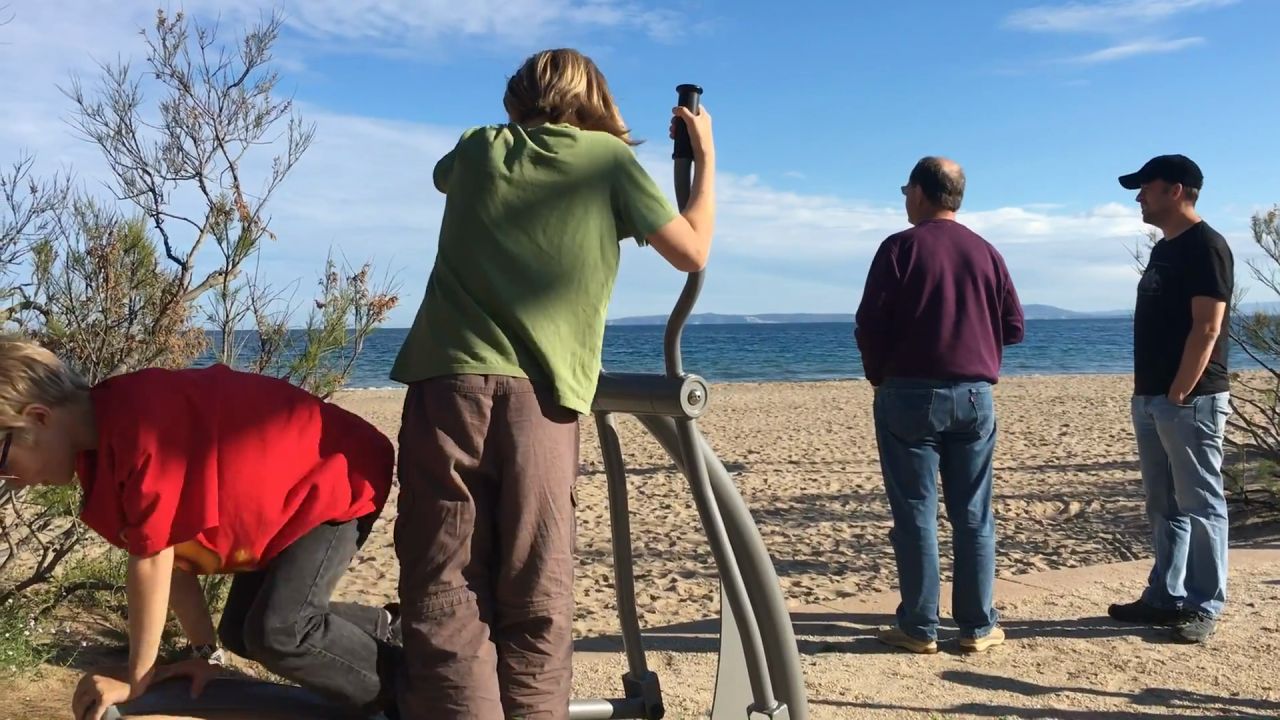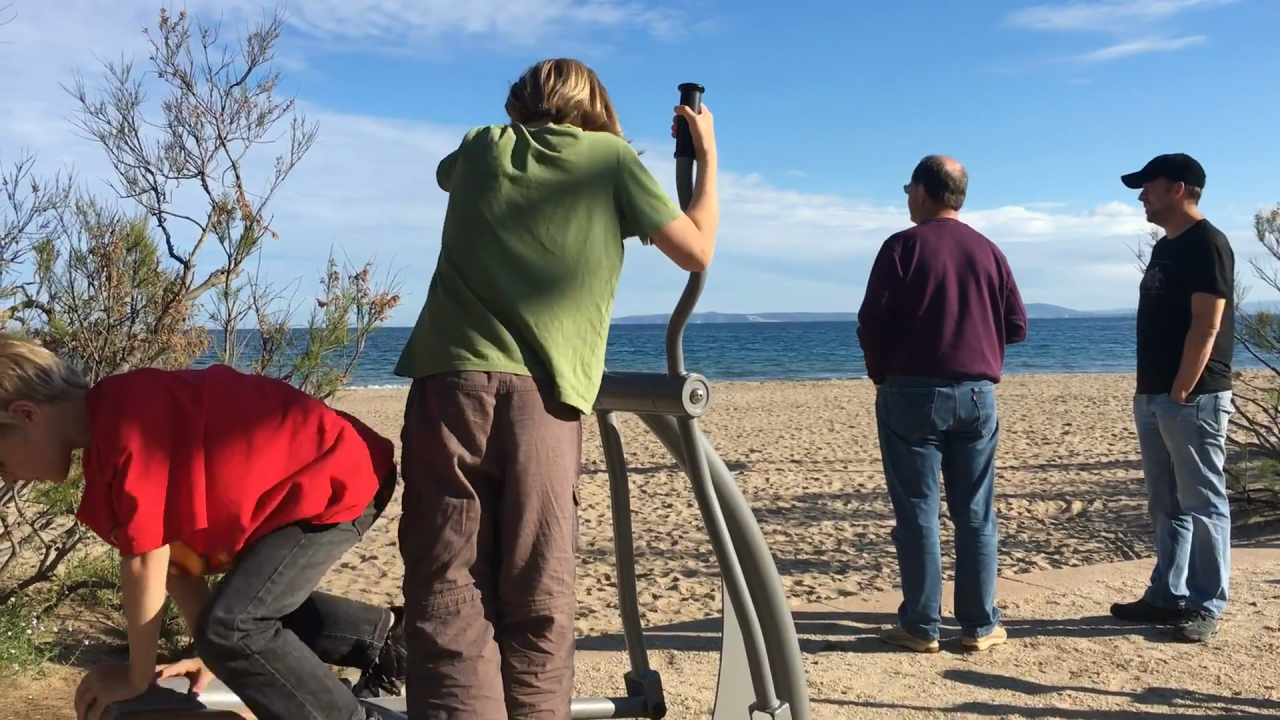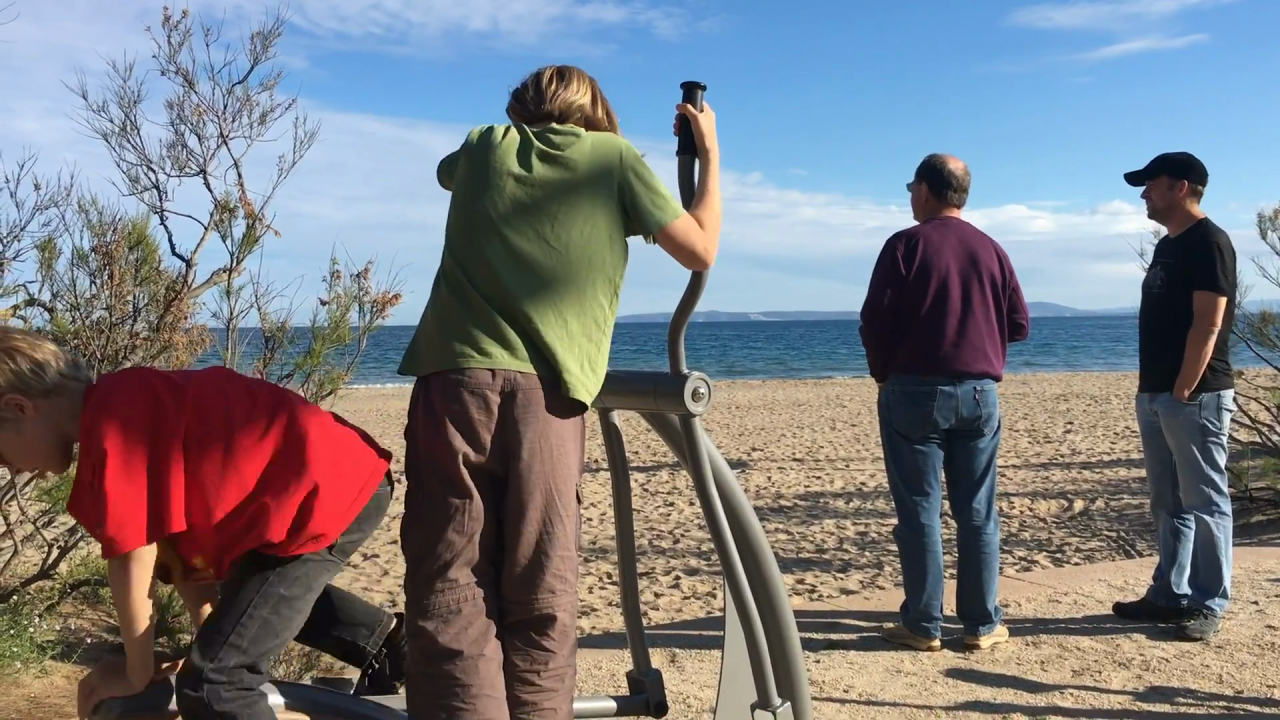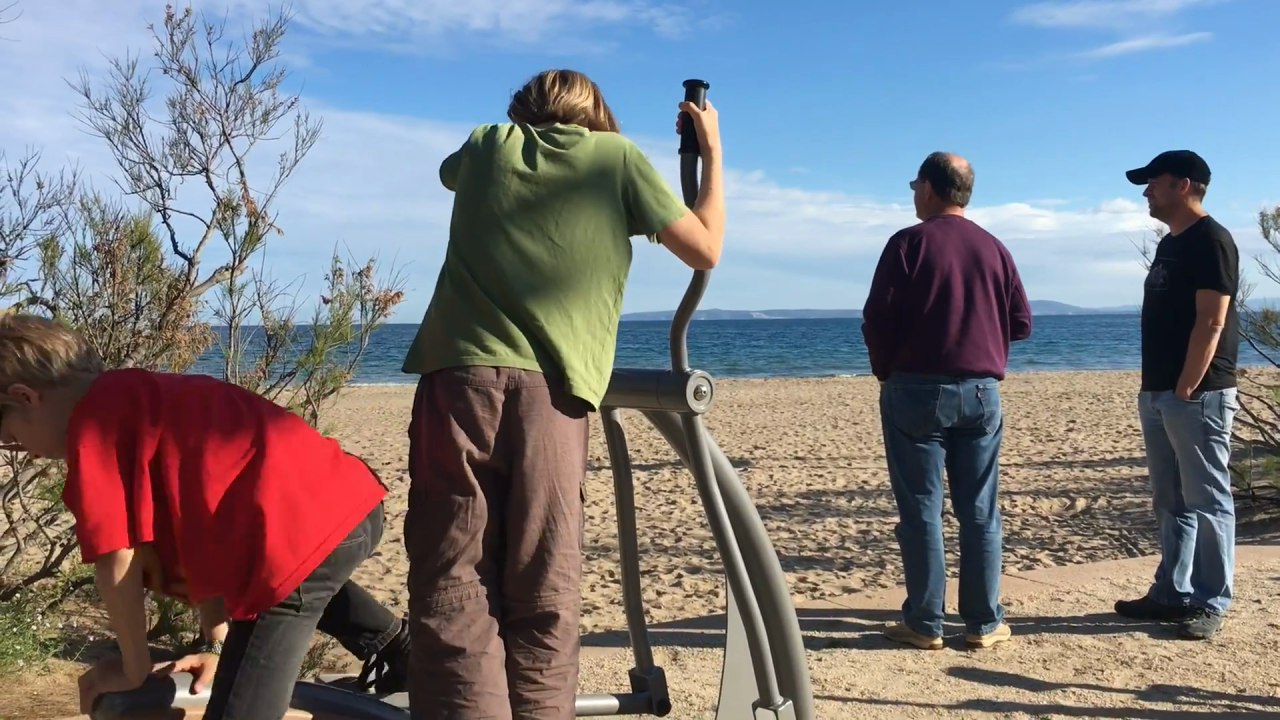
dt=0.1s
person 1, frame 1
left shoulder: (476, 149)
right shoulder: (607, 157)
right elbow: (693, 253)
right wrist: (705, 158)
left hip: (447, 385)
right hip: (538, 396)
left knee: (445, 602)
right knee: (536, 603)
person 1, frame 2
left shoulder: (480, 148)
right shoulder: (609, 157)
right elbow: (696, 252)
right wrist: (708, 155)
left hip: (450, 383)
right hip: (541, 395)
left knee: (449, 600)
right knee: (537, 603)
person 1, frame 3
left shoulder: (482, 147)
right shoulder: (612, 155)
right elbow: (700, 251)
right wrist: (710, 155)
left hip: (455, 381)
right hip: (545, 393)
left knee: (450, 602)
right knee: (540, 605)
person 1, frame 4
left shoulder: (485, 146)
right shoulder: (615, 155)
right elbow: (705, 249)
right wrist: (712, 153)
left hip: (458, 379)
right hip: (549, 392)
left knee: (453, 599)
right knee: (542, 603)
person 2, frame 1
left shoulder: (900, 248)
right shoulder: (986, 252)
left elbow: (870, 324)
right elbow: (1014, 327)
left wrist: (878, 376)
left hip: (910, 394)
right hip: (975, 395)
left knee: (915, 513)
right knee: (973, 514)
left ankle: (919, 627)
right ankle: (978, 625)
person 2, frame 2
left shoulder: (903, 246)
right shoulder: (989, 251)
left elbow: (872, 323)
right elbow: (1017, 326)
left wrist: (880, 374)
left hip: (912, 393)
right hip: (977, 394)
left knee: (917, 512)
right knee: (976, 514)
left ankle: (921, 626)
right ankle: (980, 624)
person 2, frame 3
left shoulder: (905, 245)
right shoulder: (991, 249)
left elbow: (875, 321)
right elbow: (1019, 324)
left wrist: (882, 373)
left hip: (914, 392)
right hip: (979, 393)
left knee: (919, 511)
right knee: (977, 512)
left ankle: (922, 625)
right ankle: (982, 623)
person 2, frame 4
left shoulder: (909, 243)
right shoulder: (994, 248)
left elbow: (878, 318)
right elbow: (1022, 322)
left wrist: (885, 371)
left hip: (916, 390)
right hip: (982, 392)
left knee: (921, 509)
right knee: (980, 511)
left ankle: (925, 622)
right ankle: (984, 621)
person 3, frame 1
left shoulder: (1206, 246)
right shoulder: (1163, 249)
left elbow: (1206, 330)
left wrist: (1179, 394)
right wrist: (1146, 392)
left hip: (1190, 400)
right hip: (1149, 398)
left knee: (1200, 505)
right knee: (1164, 506)
left ankle: (1204, 607)
right ankle: (1165, 596)
person 3, frame 2
left shoulder: (1207, 244)
right shoulder: (1164, 247)
left elbow: (1206, 327)
left wrist: (1181, 391)
right wrist: (1149, 390)
left hip: (1193, 399)
right hip: (1152, 396)
left knee: (1202, 504)
right knee: (1166, 505)
left ankle: (1206, 606)
right ankle: (1168, 595)
person 3, frame 3
left shoulder: (1209, 242)
right shoulder: (1167, 245)
left elbow: (1207, 325)
left wrist: (1184, 390)
right wrist: (1152, 389)
left hip: (1195, 397)
right hip: (1154, 395)
left knee: (1205, 502)
right knee: (1168, 503)
left ankle: (1208, 604)
right ankle: (1170, 594)
person 3, frame 4
left shoulder: (1211, 241)
right shoulder: (1169, 243)
left elbow: (1210, 323)
left wrist: (1186, 388)
right wrist: (1154, 387)
left hip: (1198, 395)
right hip: (1157, 393)
left knee: (1207, 501)
right knee: (1171, 502)
left ankle: (1210, 603)
right ankle: (1172, 593)
person 4, frame 1
left shoulder: (138, 420)
right shoulder: (99, 453)
left elbow: (153, 561)
right elbow: (173, 552)
left wrist: (136, 679)
right wrist: (205, 655)
left hip: (336, 476)
right hip: (285, 487)
left knee: (280, 632)
right knee: (259, 628)
right ankle: (379, 634)
person 4, frame 2
left shoulder: (125, 421)
right shoulder: (104, 437)
left elbow: (146, 560)
right elbow: (175, 549)
left wrist: (137, 677)
right wrist: (206, 651)
left hip: (335, 477)
right hip: (301, 474)
left knee: (231, 630)
right knee: (255, 617)
right ankle: (382, 635)
person 4, frame 3
left shoulder: (110, 420)
right shoulder: (137, 398)
left elbow: (133, 562)
right elbow: (185, 539)
left wrist: (137, 675)
right wrist: (210, 644)
left hip: (324, 497)
right hip: (338, 482)
left knee: (220, 682)
right ankle: (386, 644)
person 4, frame 4
left shoulder: (93, 424)
right shoulder: (147, 399)
left elbow: (118, 563)
left wrist: (133, 671)
right wrist: (217, 644)
left hip: (314, 530)
right ankle: (396, 646)
